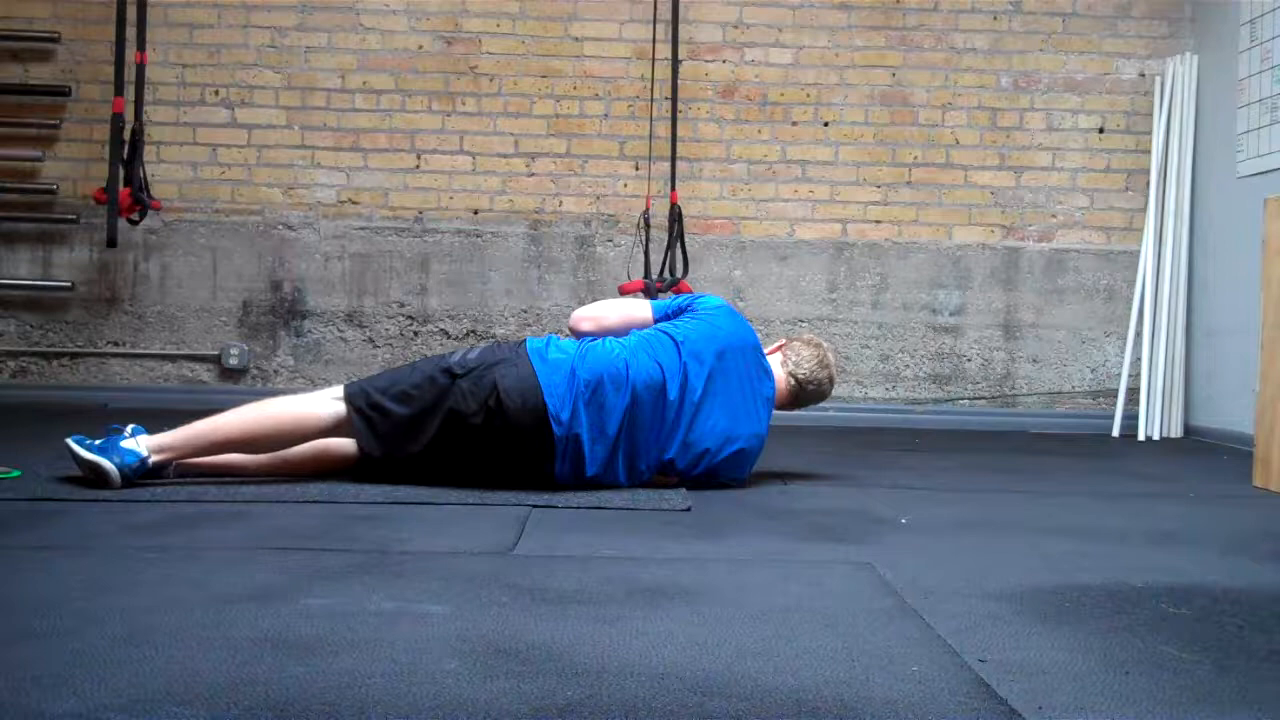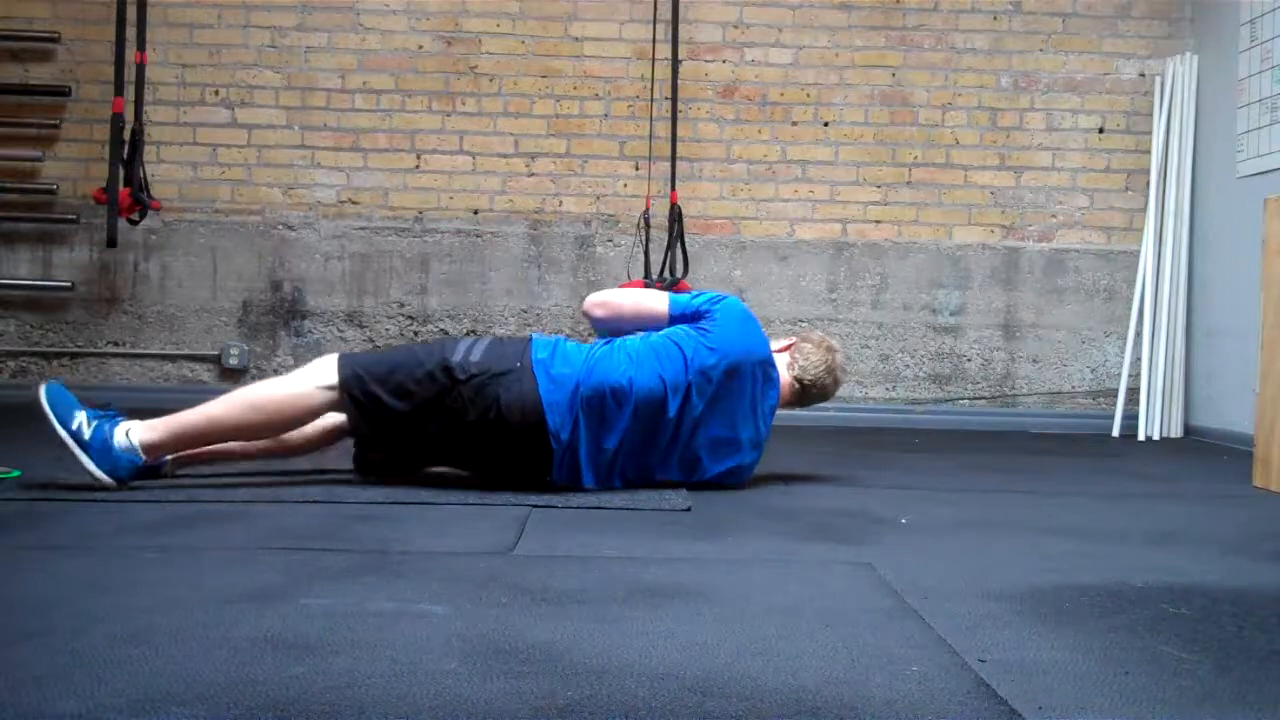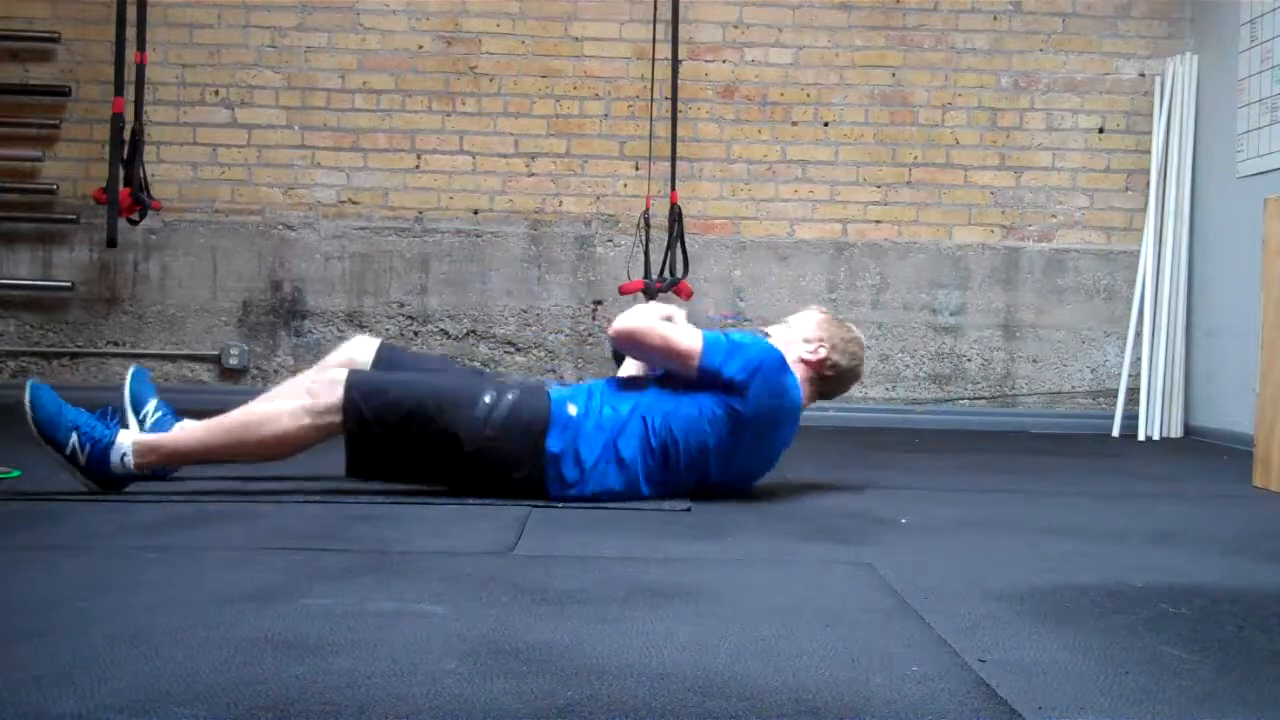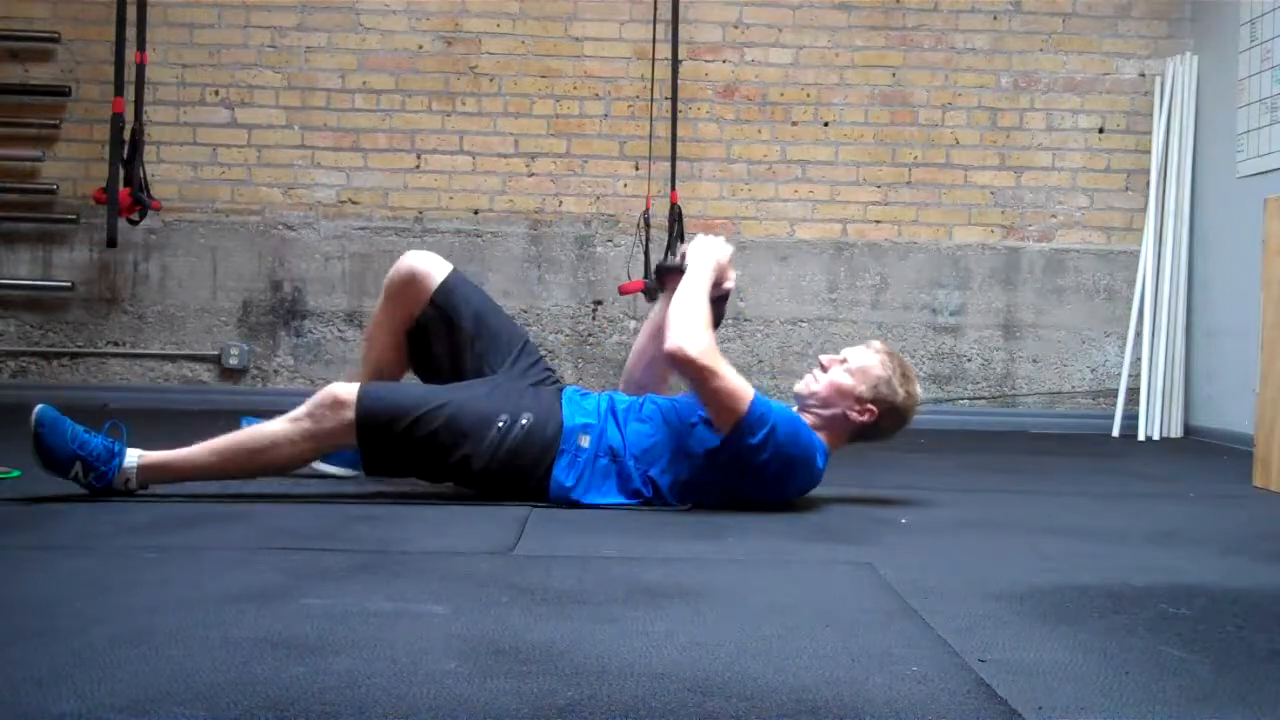
dt=0.5s
person 1, frame 1
left shoulder: (722, 318)
right shoulder: (744, 448)
left elbow: (585, 320)
right elbow: (654, 464)
left hip: (526, 381)
right hip: (547, 458)
left knee: (334, 409)
right knee: (347, 449)
left ankle: (143, 451)
right ankle: (156, 457)
person 1, frame 2
left shoulder: (738, 323)
right shoulder: (741, 453)
left elbow: (600, 305)
right elbow: (654, 462)
left hip: (528, 384)
right hip: (547, 459)
left knee: (329, 380)
right knee: (342, 420)
left ankle: (131, 441)
right ankle: (158, 454)
person 1, frame 3
left shoulder: (765, 374)
right shoulder: (756, 412)
left elbow: (630, 331)
left wrist: (654, 314)
right wrist: (647, 355)
left hip: (547, 444)
right hip: (552, 420)
left knee: (330, 394)
right knee: (355, 357)
left ankle: (125, 453)
right ankle: (181, 432)
person 1, frame 4
left shoulder: (791, 453)
right shoulder: (772, 431)
left elbow: (688, 353)
left wrist: (702, 266)
right wrist: (682, 288)
left hip: (548, 452)
right hip: (553, 401)
left knee: (331, 407)
right knee: (416, 272)
left ankle: (126, 469)
right ankle: (347, 440)
